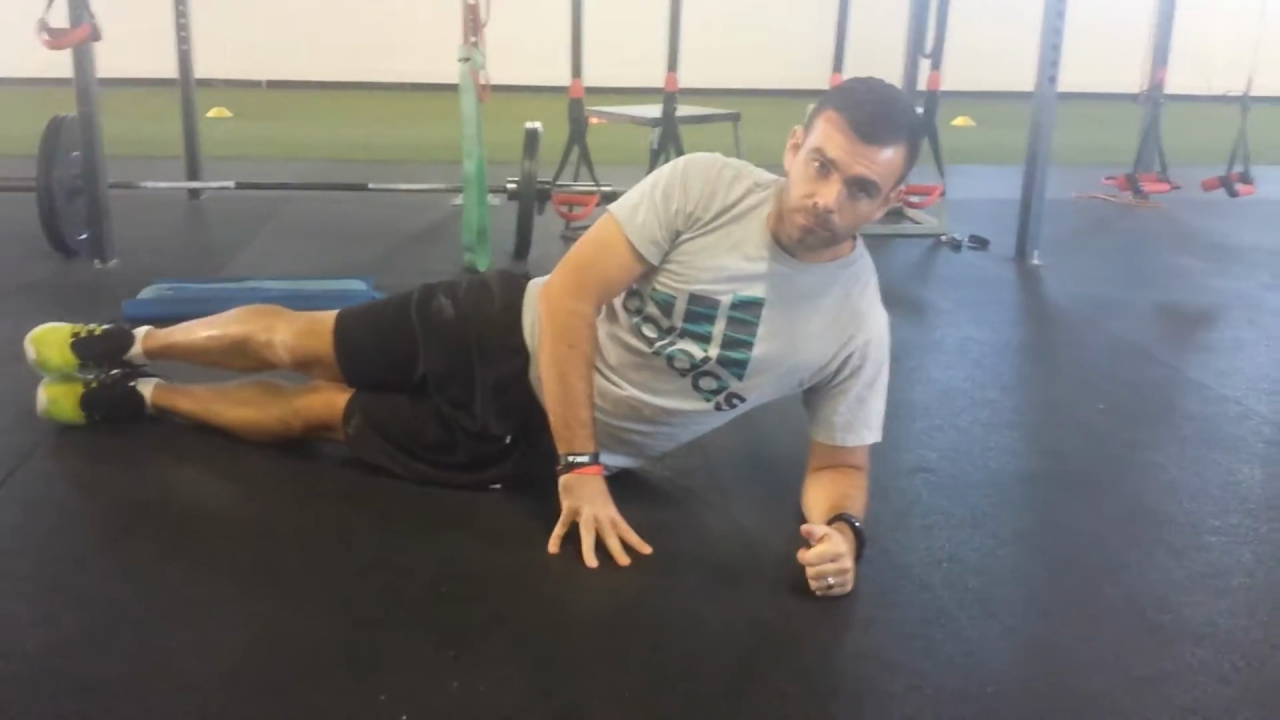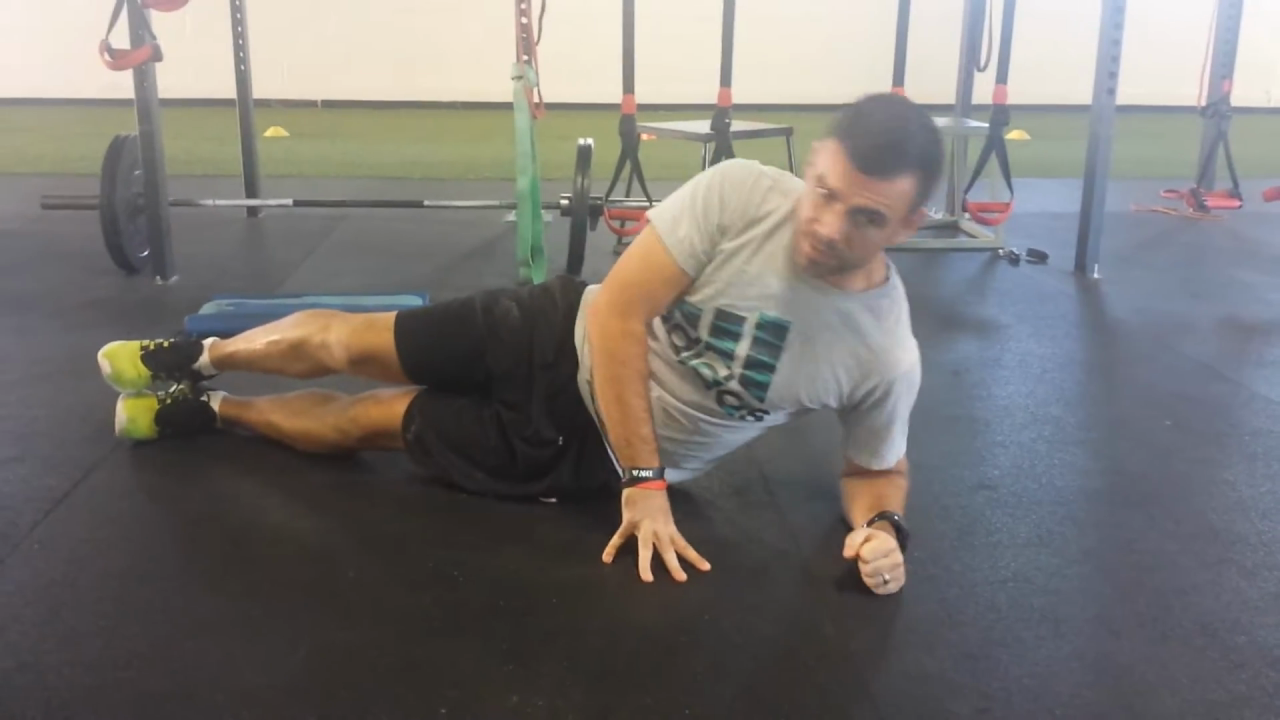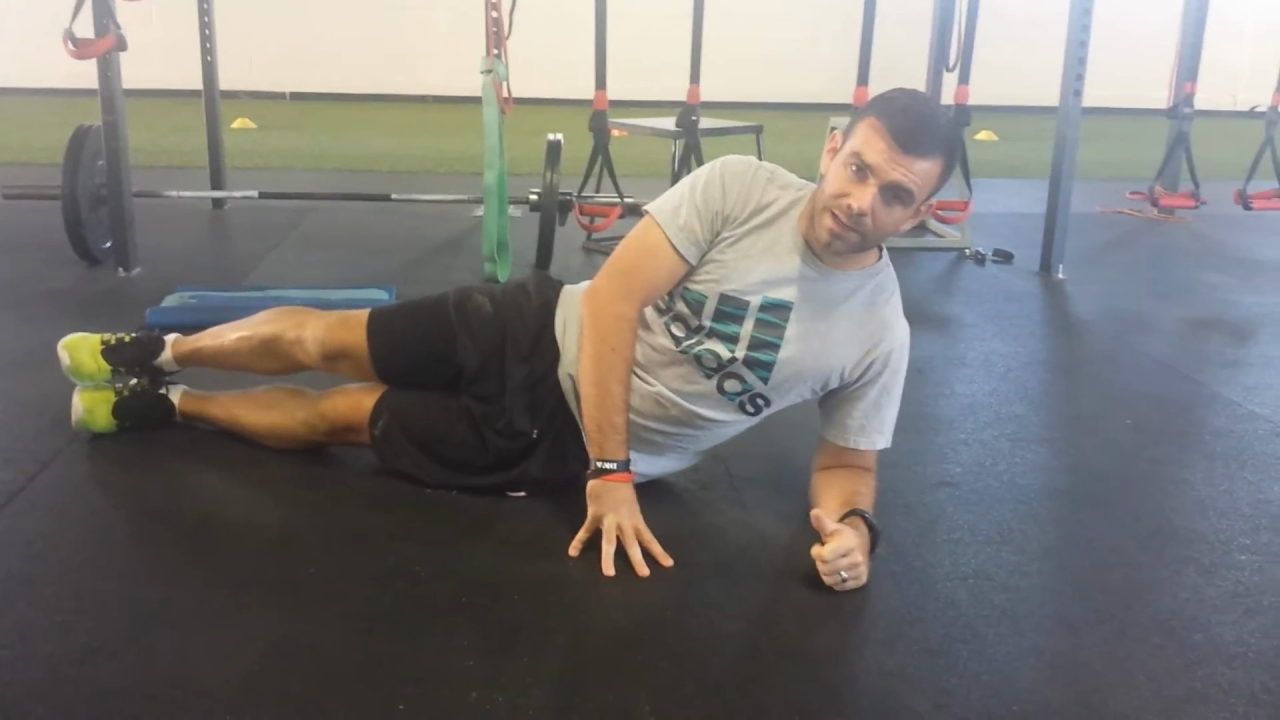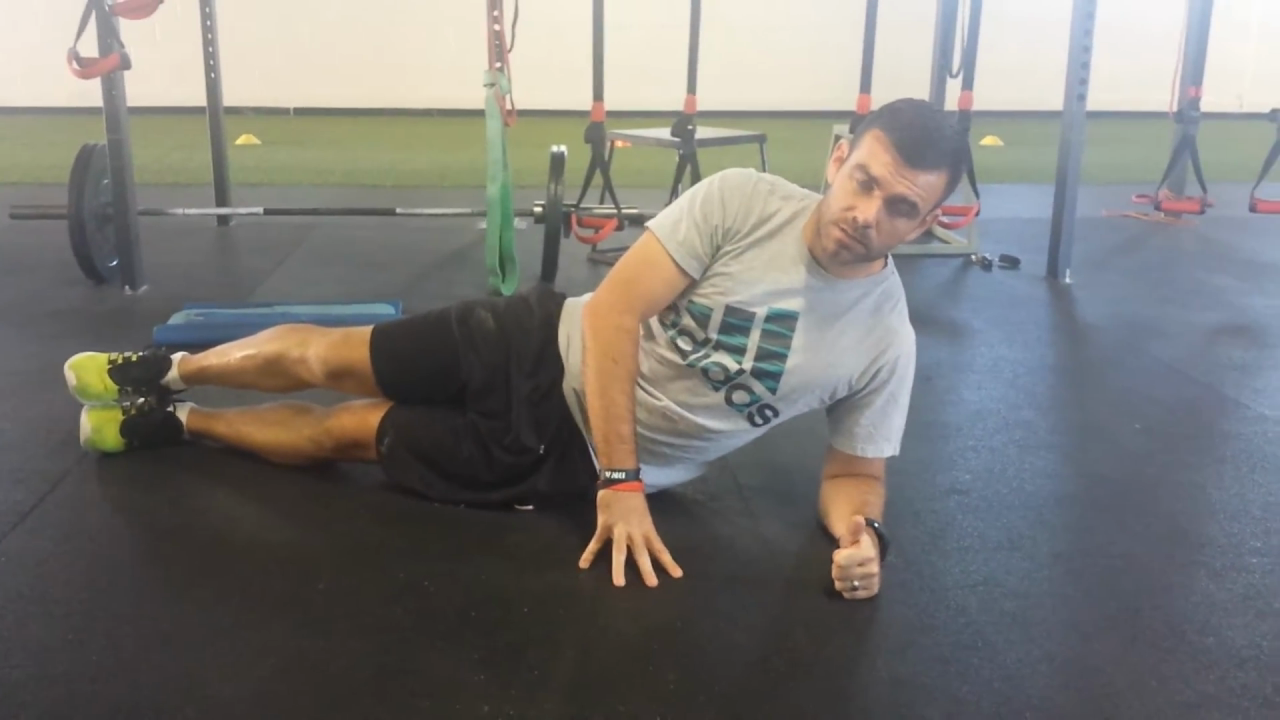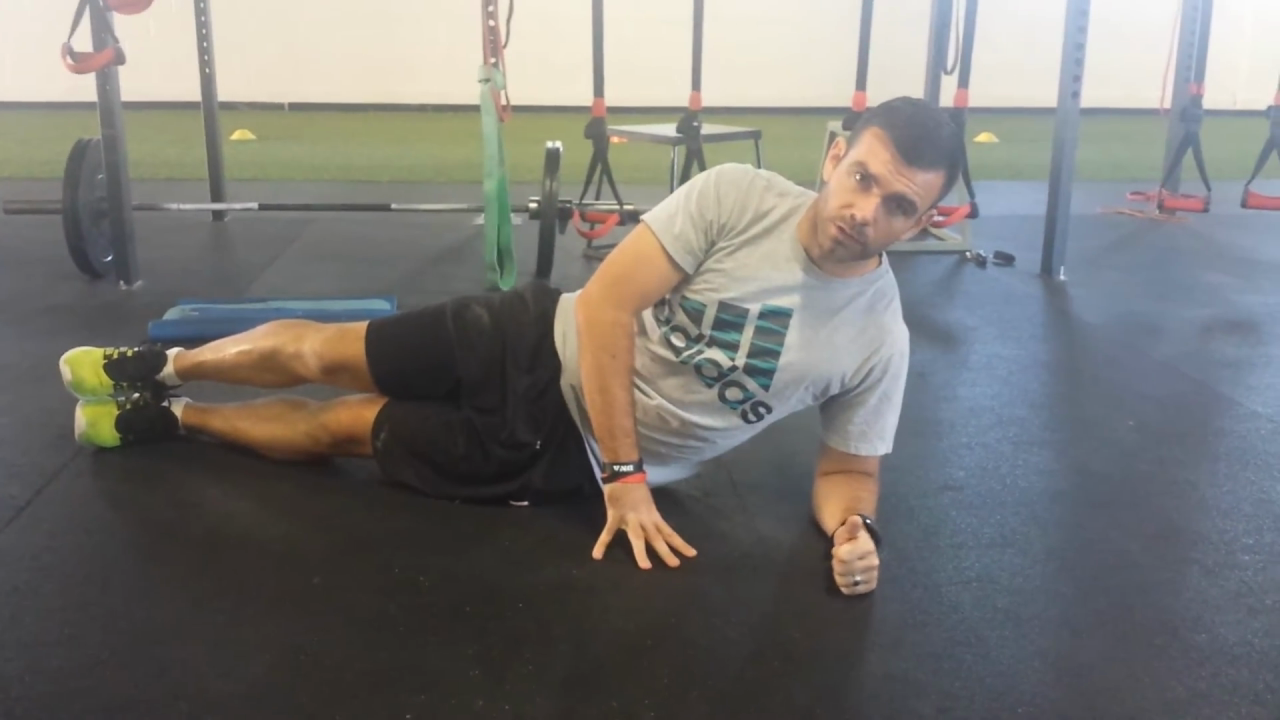
dt=1s
person 1, frame 1
left shoulder: (858, 331)
right shoulder: (706, 184)
left elbow: (840, 463)
right elbow: (570, 297)
left wrist: (840, 529)
right wrist: (581, 469)
left hip: (523, 437)
right hip: (513, 329)
left knee: (318, 411)
right knee: (293, 342)
left ankle: (141, 399)
right ankle: (128, 345)
person 1, frame 2
left shoulder: (887, 355)
right shoulder: (740, 193)
left elbow: (875, 468)
right elbow: (619, 313)
left wrist: (882, 527)
right wrist: (647, 482)
left hip: (585, 447)
right hip: (565, 335)
left knee: (374, 419)
right knee: (346, 340)
left ankle: (208, 411)
right ankle: (196, 357)
person 1, frame 3
left shoulder: (878, 336)
right shoulder: (739, 186)
left elbow: (845, 462)
right elbow: (613, 299)
left wrist: (851, 524)
right wrist: (612, 472)
left hip: (552, 442)
right hip: (540, 335)
left knee: (341, 414)
right knee: (320, 339)
left ankle: (167, 406)
right ankle: (157, 354)
person 1, frame 4
left shoulder: (884, 345)
right shoulder: (742, 198)
left elbow: (853, 471)
right elbow: (614, 314)
left wrist: (861, 534)
right wrist: (624, 485)
left hip: (562, 456)
right hip: (546, 348)
left knee: (345, 432)
right knee: (324, 359)
left ankle: (175, 422)
right ankle: (164, 373)
person 1, frame 5
left shoulder: (879, 341)
right shoulder: (736, 195)
left elbow: (847, 468)
right elbow: (606, 305)
left wrist: (855, 530)
right wrist: (627, 475)
left hip: (557, 452)
right hip: (540, 341)
left knee: (342, 426)
right knee: (321, 353)
left ankle: (171, 419)
right ankle: (159, 368)
